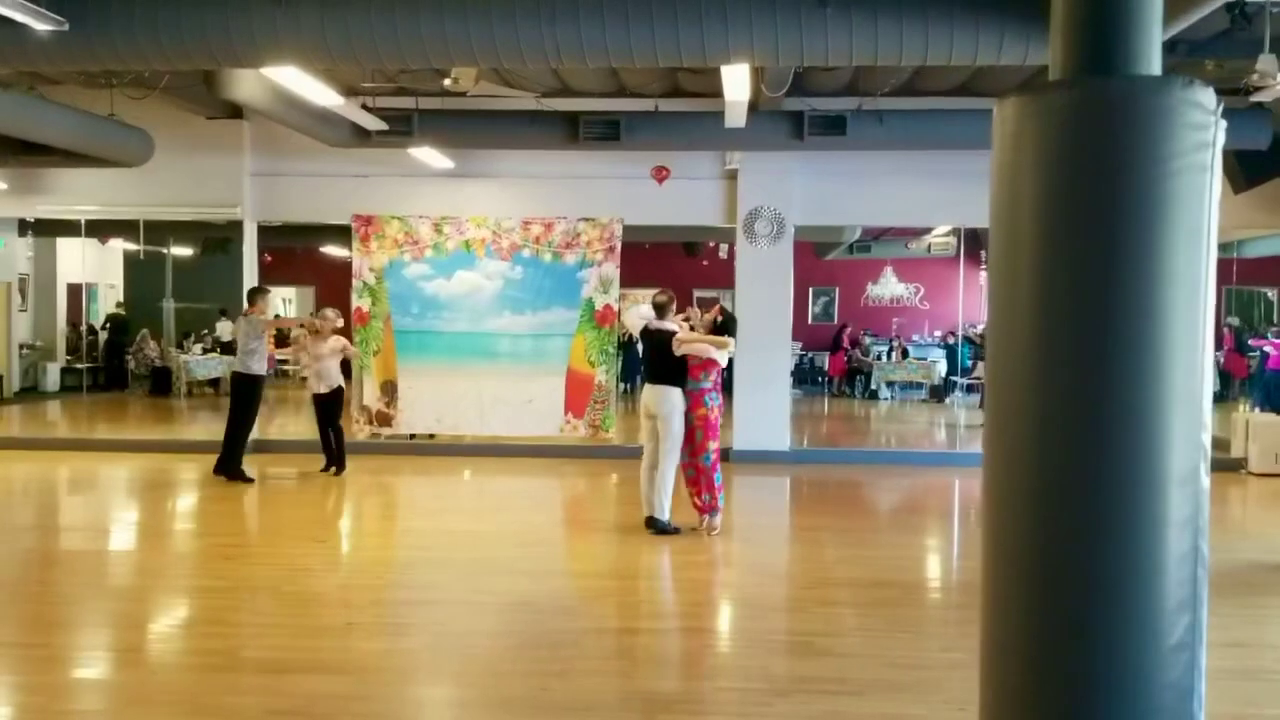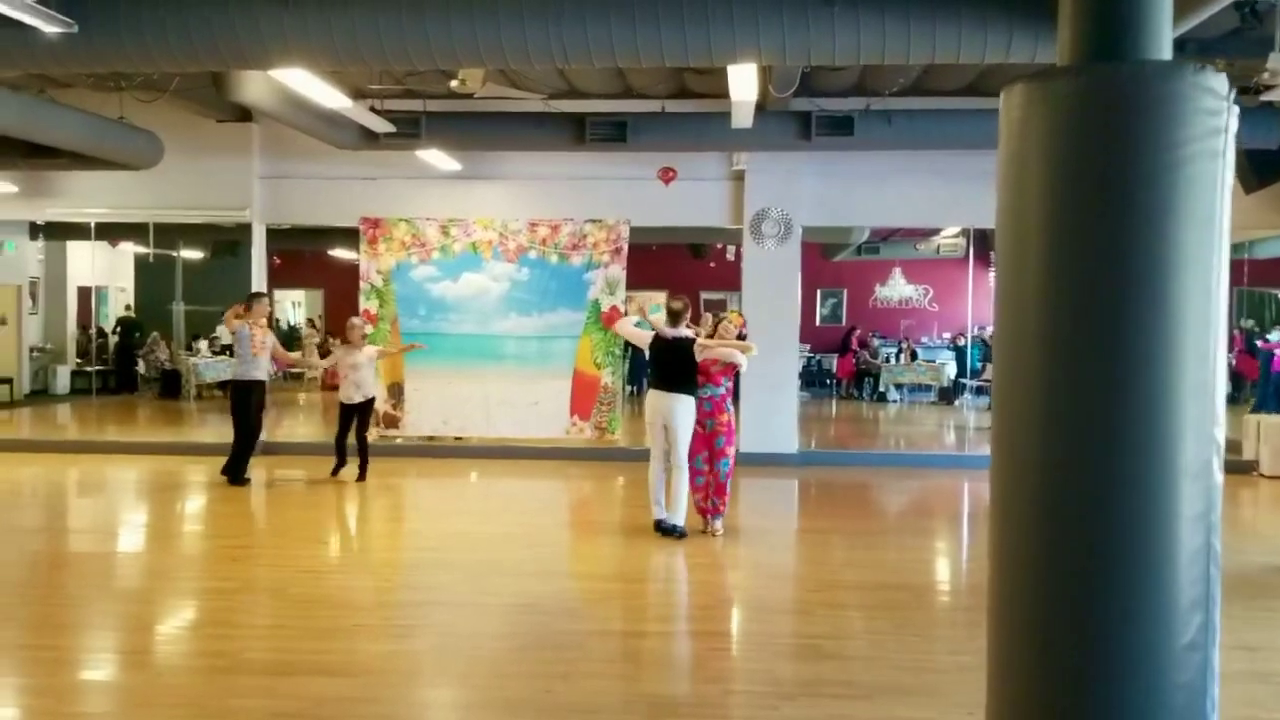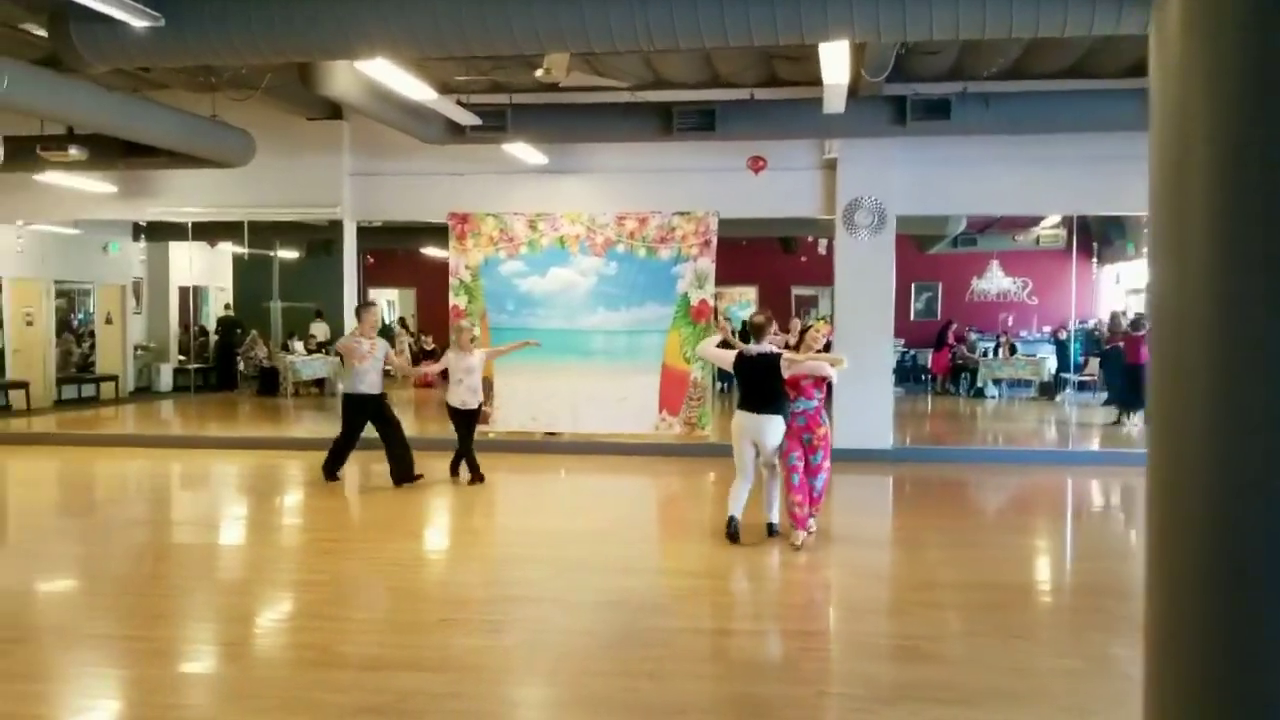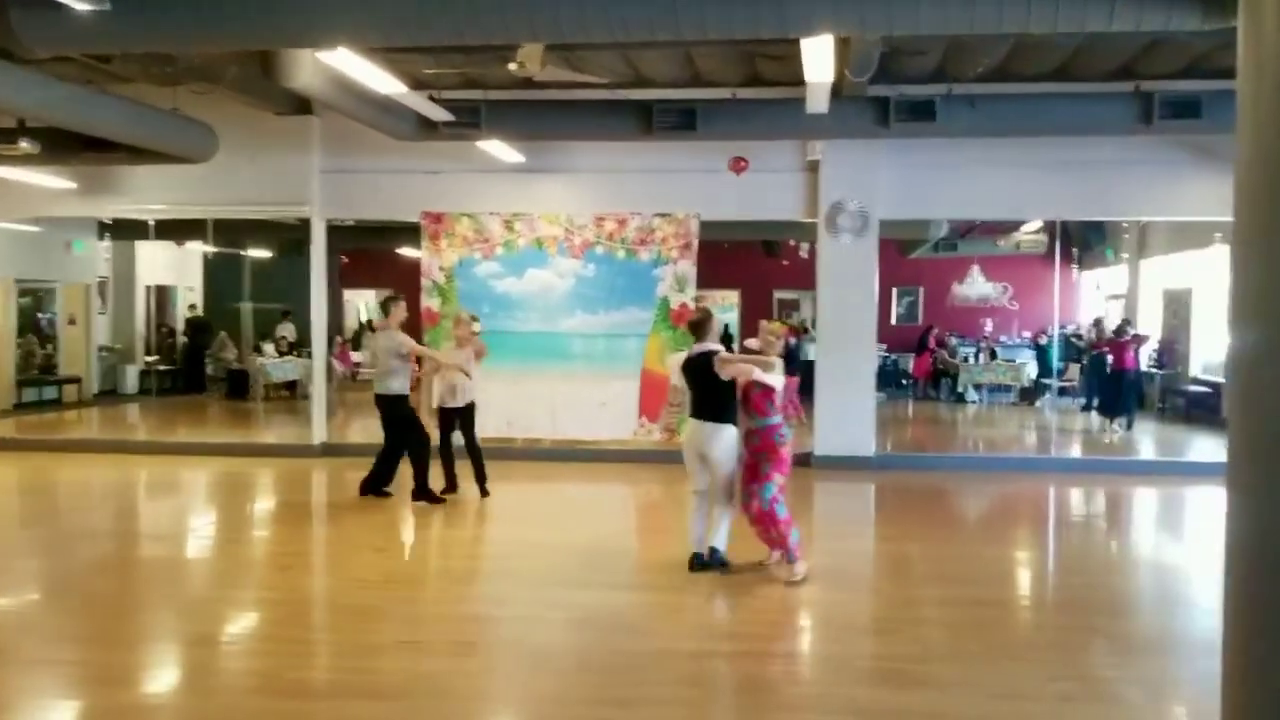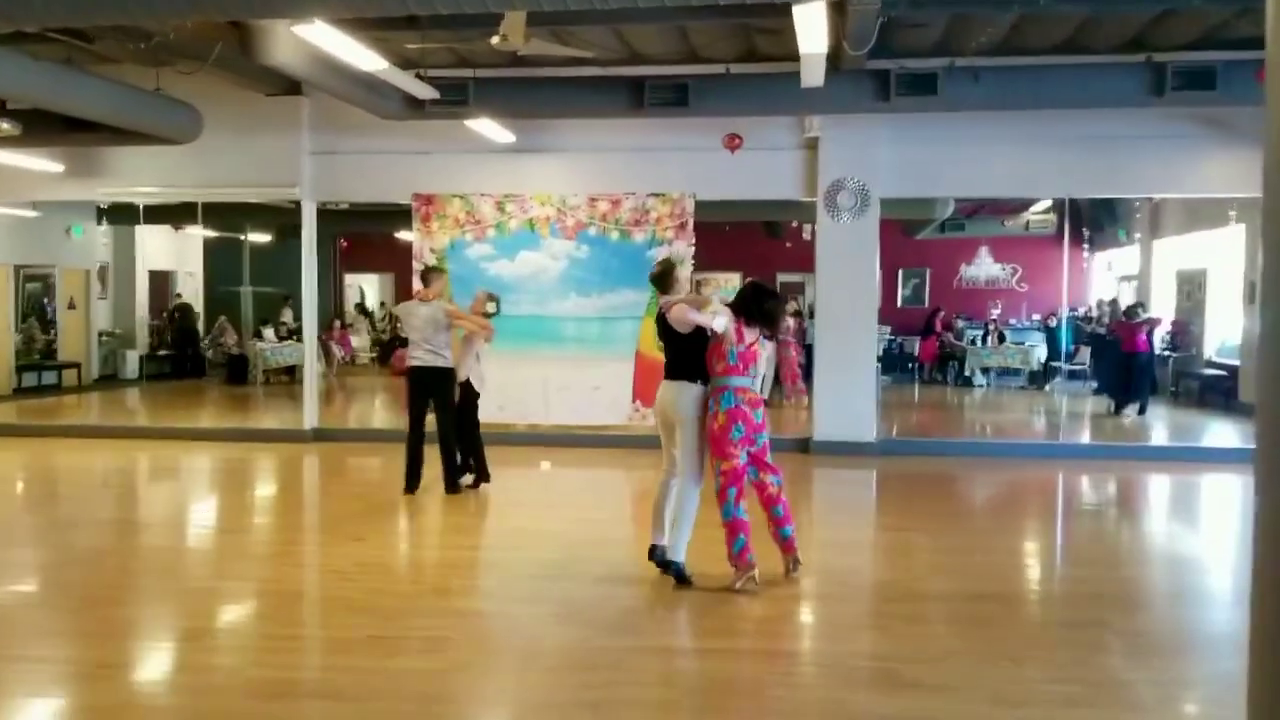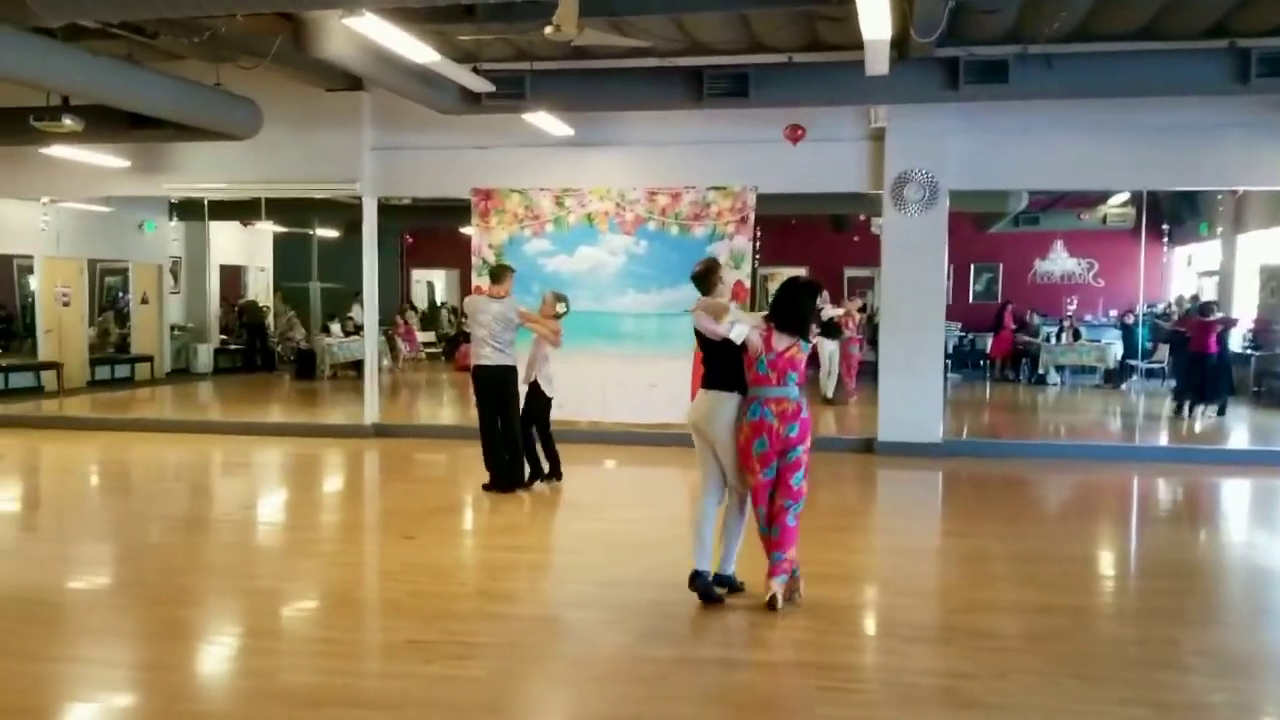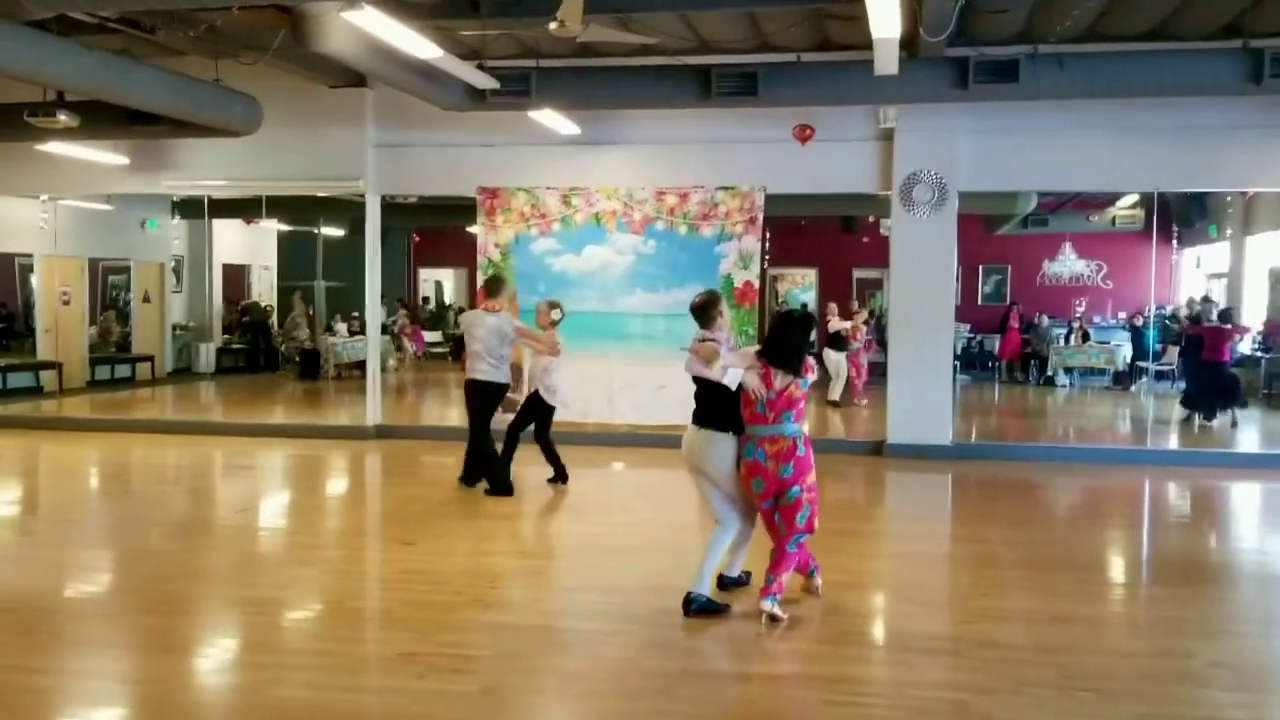
dt=0.5s
person 1, frame 1
left shoulder: (645, 330)
right shoulder: (677, 336)
left elbow: (628, 315)
left wrist: (648, 308)
left hip: (649, 393)
right hip: (671, 396)
left knee: (650, 456)
right knee: (668, 458)
left ankle: (650, 513)
right ankle: (660, 517)
person 1, frame 2
left shoulder: (653, 339)
right shoulder: (695, 344)
left elbow: (620, 326)
right elbow: (733, 356)
left wrist: (637, 315)
left hip: (655, 400)
right hip: (682, 403)
left knee: (657, 460)
right knee: (679, 463)
left ankle: (659, 517)
right ankle: (676, 523)
person 1, frame 3
left shoulder: (737, 357)
right shoulder: (782, 359)
left elbow: (701, 349)
left wrist: (720, 335)
left hip: (743, 420)
right hip: (772, 423)
left knee: (743, 477)
right knee: (771, 469)
left ankle: (734, 515)
right ankle: (772, 522)
person 1, frame 4
left shoulder: (687, 362)
right shoulder: (721, 359)
left hip: (694, 430)
right hip: (721, 432)
left knee: (700, 493)
right knee: (725, 496)
left ankle: (697, 552)
right ankle: (715, 547)
person 1, frame 5
left shoulder: (664, 315)
right shoulder: (681, 311)
right elbow: (697, 308)
right wrist: (716, 320)
left hip: (667, 392)
right hip: (689, 394)
left knee: (672, 470)
right knee: (691, 477)
left ankle: (660, 544)
right ankle: (676, 558)
person 1, frame 6
left shoulder: (709, 314)
right shoulder: (715, 314)
right elbow: (703, 316)
right wrist: (743, 328)
left hip: (704, 405)
right hip: (726, 406)
left knee: (711, 492)
right knee: (739, 491)
left ankle: (701, 570)
right ankle: (725, 571)
person 1, frame 7
left shoulder: (708, 347)
right shoulder: (713, 349)
right elbow: (694, 363)
right wrist: (739, 369)
left hip: (695, 441)
right hip: (719, 443)
left knee: (728, 519)
right knee: (749, 506)
left ankle: (698, 593)
right ankle: (730, 573)
person 2, frame 1
left shoulder: (716, 349)
right shoulder: (695, 341)
left elbow: (729, 343)
left wrist: (692, 338)
left hip: (705, 406)
right hip: (687, 406)
left knee: (707, 460)
right knee: (689, 461)
left ankle: (715, 512)
right ankle: (703, 511)
person 2, frame 2
left shoulder: (732, 354)
right shoulder: (698, 345)
left elbow: (750, 349)
left wrist: (716, 344)
left hip: (721, 414)
right hip: (696, 413)
left knee: (721, 467)
right knee: (698, 467)
left ankle: (717, 516)
right ankle: (704, 514)
person 2, frame 3
left shoulder: (822, 365)
right shoulder: (785, 358)
left elbow: (833, 368)
left wrist: (803, 359)
left hip: (816, 425)
right hip: (790, 425)
left knee: (816, 476)
right knee: (794, 472)
left ankle: (811, 515)
right ankle: (799, 527)
person 2, frame 4
left shoulder: (775, 370)
right shoulder: (751, 368)
left elbow: (768, 366)
left wrist: (733, 361)
left hip: (775, 440)
right hip: (753, 440)
left knee: (767, 498)
right knee: (751, 503)
left ankle: (794, 558)
right ankle: (778, 547)
person 2, frame 5
left shoulder: (728, 322)
right shoulder: (756, 334)
left hip: (727, 407)
right hip: (753, 407)
left knee: (731, 486)
right knee: (768, 479)
left ankle: (745, 565)
right ankle: (790, 550)
person 2, frame 6
left shoulder: (759, 329)
right shoulder: (805, 338)
left hip: (757, 421)
right hip: (795, 420)
left knee: (764, 504)
right knee: (787, 504)
left ankle: (788, 574)
right ankle: (779, 576)
person 2, frame 7
left shoulder: (753, 365)
right shoulder: (806, 370)
left hip: (755, 456)
right hip: (794, 454)
left knee: (778, 527)
right knee: (794, 528)
left ankle: (811, 571)
right ankle: (770, 596)
person 3, frame 1
left shoulder: (243, 320)
right shoulder: (256, 321)
right elbow: (276, 323)
right wrist: (301, 320)
left hip: (242, 375)
right hip: (251, 377)
left knee: (237, 422)
right knee: (245, 423)
left ankle: (226, 465)
right ankle: (232, 467)
person 3, frame 2
left shoulder: (267, 332)
right shoulder: (241, 327)
left elbow: (282, 355)
right elbow: (228, 321)
right wrist: (234, 311)
left hip: (258, 384)
right hip: (243, 384)
left knee: (254, 429)
right knee: (245, 430)
left ankle: (234, 469)
right ankle: (235, 474)
person 3, frame 3
left shoulder: (381, 342)
right shoulder: (349, 340)
left elbow: (396, 364)
right elbow: (340, 347)
left wrist: (416, 371)
right wrist: (349, 351)
left hip: (376, 396)
right hip: (355, 397)
left knee: (394, 431)
right knee: (348, 436)
left ankle: (403, 473)
right ankle: (330, 468)
person 3, frame 4
left shoulder: (380, 336)
right shoulder: (397, 338)
right elbow: (427, 354)
right wrist: (456, 366)
left hip: (386, 396)
right hip: (395, 398)
left knee: (394, 443)
right knee: (420, 441)
left ankle: (371, 484)
right ankle: (421, 489)
person 3, frame 5
left shoulder: (405, 309)
right shoulder: (443, 309)
right elbow: (481, 324)
right wrist: (485, 328)
left hip: (416, 371)
right hip: (442, 372)
left knee: (415, 426)
right knee: (447, 425)
left ankle: (412, 480)
right ankle: (451, 481)
person 3, frame 6
left shoulder: (471, 303)
right shoulder: (512, 308)
right elbow: (544, 325)
right wrist: (553, 336)
left hip: (483, 370)
right hip: (507, 370)
left knee: (489, 424)
right knee: (511, 424)
left ankle: (498, 478)
right ankle: (514, 478)
person 3, frame 7
left shoulder: (467, 319)
right shoulder: (509, 322)
right elbow: (534, 338)
right wrist: (551, 348)
left hip: (477, 382)
right hip: (500, 383)
left knee: (480, 432)
right knee: (480, 427)
left ankle: (501, 484)
right ankle: (471, 473)
person 4, frame 1
left shoulder: (338, 341)
right shoulder: (311, 340)
left elbow: (354, 351)
left wrist: (348, 351)
left hip: (335, 387)
right hip: (317, 389)
left knee: (335, 423)
right knee: (322, 425)
left ankle: (340, 460)
right ankle: (331, 459)
person 4, frame 2
left shoulder: (372, 351)
right shoulder: (341, 351)
left elbow: (395, 352)
right elbow: (325, 363)
left wrist: (411, 346)
right wrist: (310, 362)
left hip: (366, 398)
right hip: (346, 399)
left knee: (361, 434)
right knee: (341, 433)
left ankle: (363, 470)
right ankle: (340, 461)
person 4, frame 3
left shoulder: (480, 354)
right shoulder: (450, 355)
left elbow: (504, 350)
right elbow: (436, 367)
left wrist: (526, 343)
right wrist: (419, 371)
left hip: (474, 404)
right hip: (455, 404)
left knee: (467, 439)
right knee: (464, 439)
left ankle: (454, 466)
right ankle: (476, 473)
person 4, frame 4
left shoulder: (473, 351)
right shoulder: (449, 351)
left elbow: (483, 349)
right elbow: (437, 371)
left wrist: (468, 337)
left hip: (465, 403)
right hip: (445, 403)
left knee: (470, 441)
right knee: (444, 443)
left ankle: (482, 482)
right ankle: (450, 483)
person 4, frame 5
left shoulder: (481, 327)
right shoulder: (475, 327)
left hip: (470, 380)
right hip: (466, 380)
left knee: (470, 426)
right knee: (462, 424)
left ankle: (481, 472)
right ankle: (466, 464)
person 4, frame 6
left shoulder: (553, 328)
left hip: (540, 383)
right hip: (539, 383)
left knee: (525, 427)
right knee: (542, 429)
left ankle: (536, 470)
right ankle: (554, 470)
person 4, frame 7
left shoulder: (552, 338)
right shoulder: (545, 338)
left elbow: (541, 348)
left hip: (543, 393)
right hip: (540, 392)
right knee: (541, 435)
